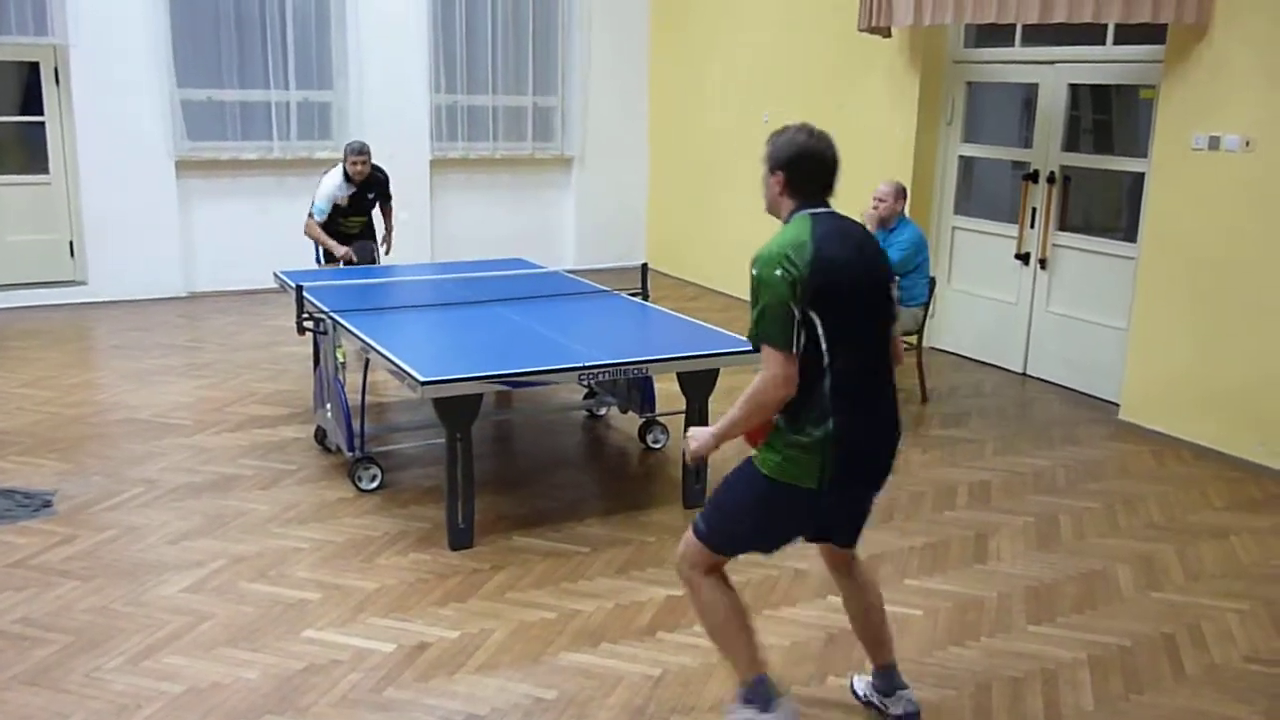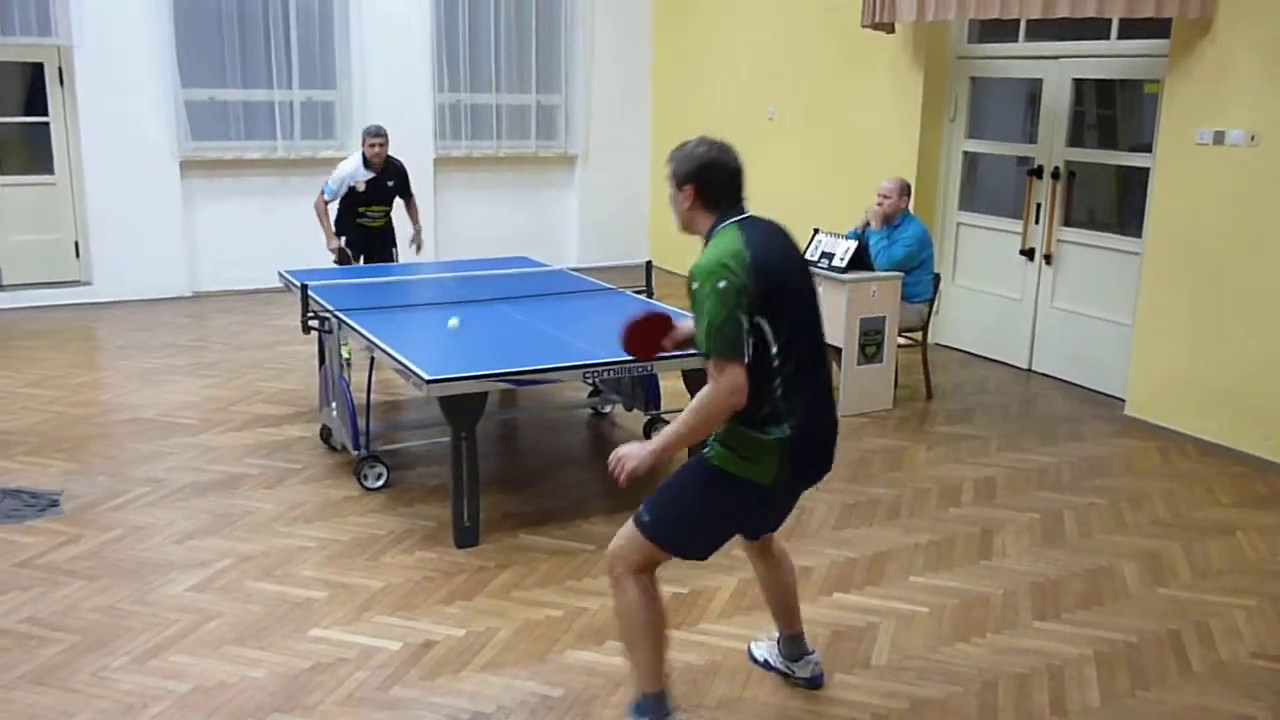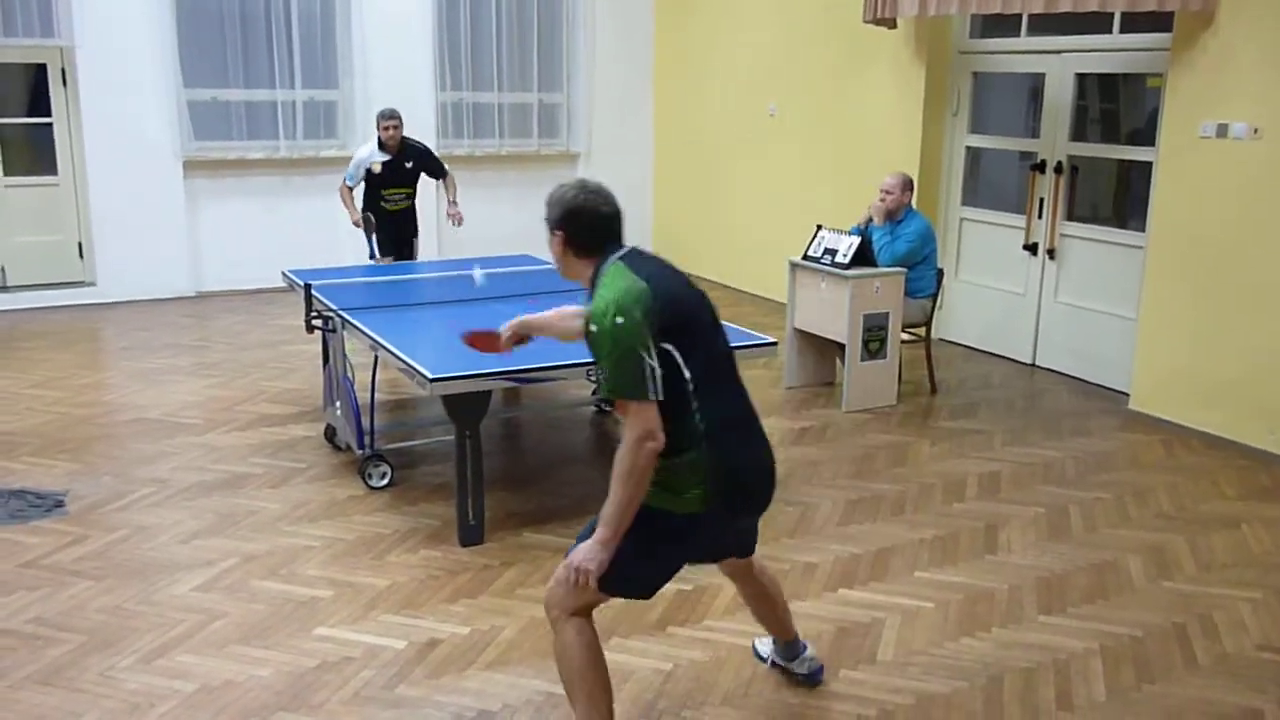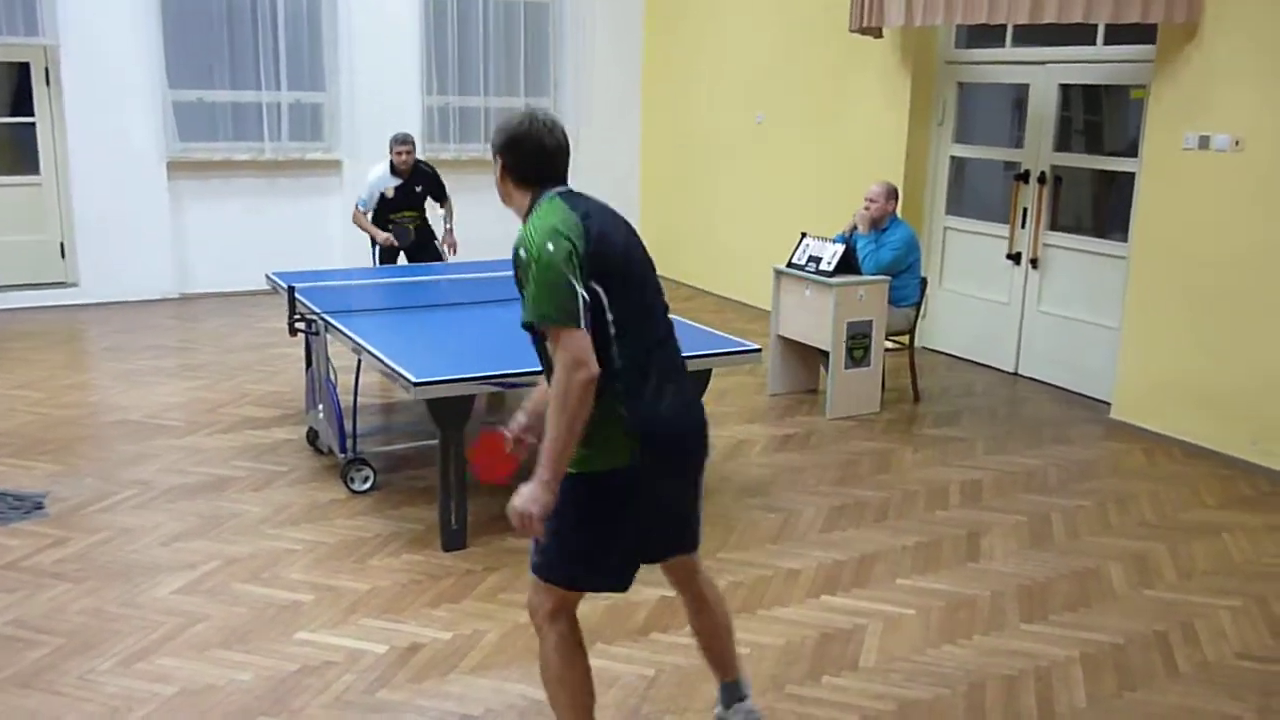
dt=0.3s
person 1, frame 1
left shoulder: (780, 259)
right shoulder: (865, 243)
left elbow: (778, 383)
left wrist: (714, 435)
left hip: (810, 454)
right hip: (872, 444)
left knee: (695, 557)
right knee: (839, 550)
person 1, frame 2
left shoulder: (717, 267)
right shoulder: (774, 238)
left elbow: (730, 391)
left wrist: (654, 448)
right wrist: (700, 331)
left hip: (761, 449)
right hip: (807, 437)
left knee: (627, 560)
right knee: (758, 533)
right ankle: (795, 653)
person 1, frame 3
left shoulder: (615, 308)
right shoulder: (647, 271)
left elbow: (646, 439)
left wrist: (602, 541)
right wrist: (533, 320)
left hip: (693, 487)
right hip: (747, 467)
left knee: (565, 602)
right knee: (738, 559)
right ankle: (793, 655)
person 1, frame 4
left shoulder: (541, 238)
right shoulder: (598, 217)
left elbow: (579, 369)
left wrist: (544, 483)
right wrist: (535, 409)
left hip: (621, 449)
right hip: (678, 429)
left knee: (549, 606)
right knee: (686, 570)
